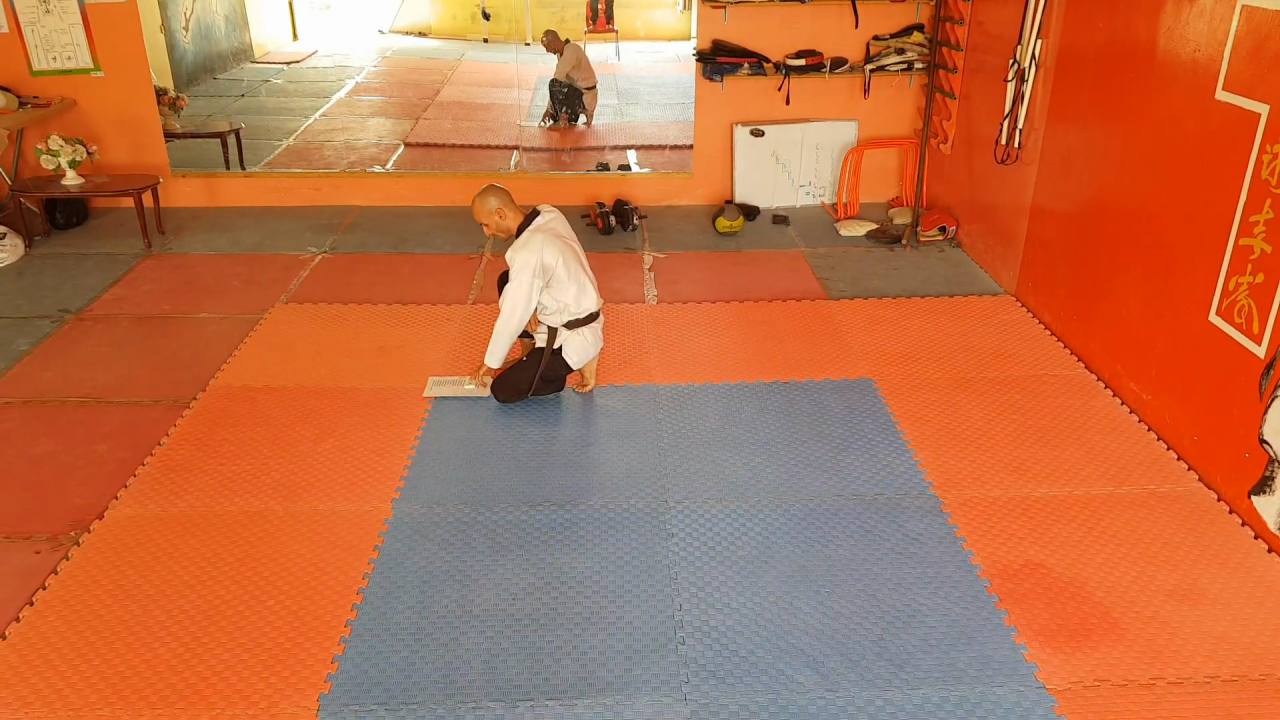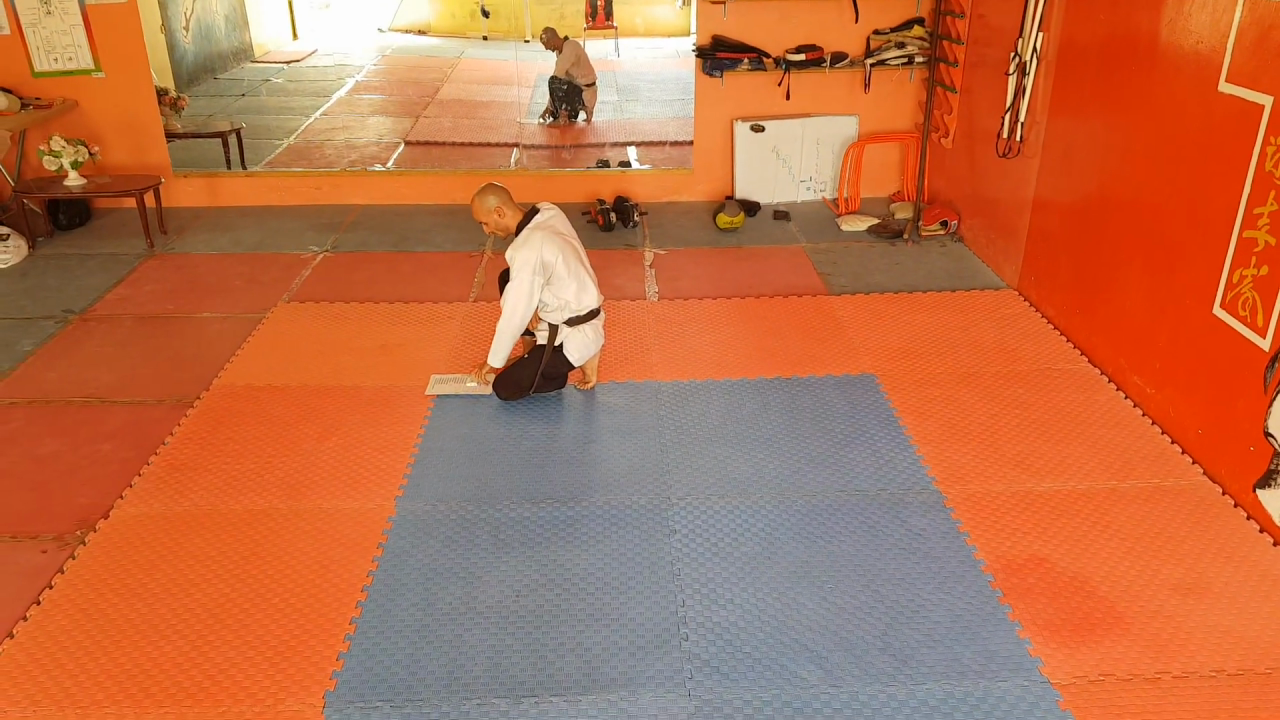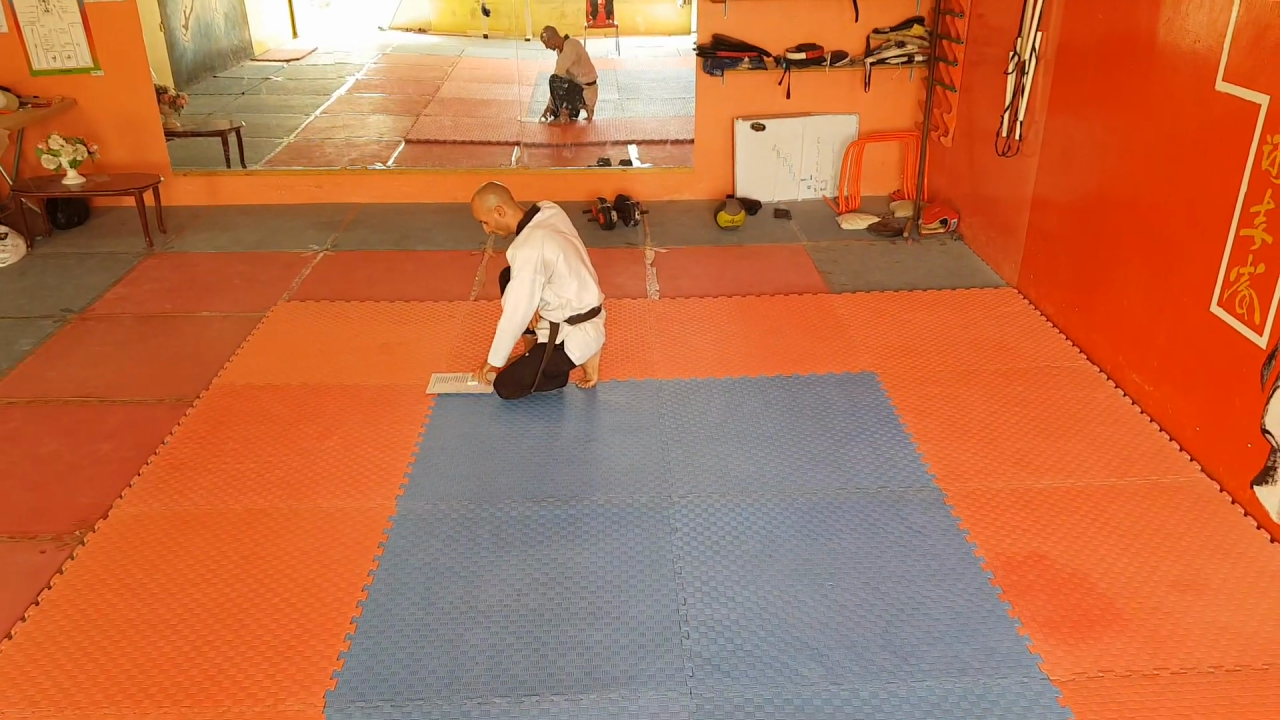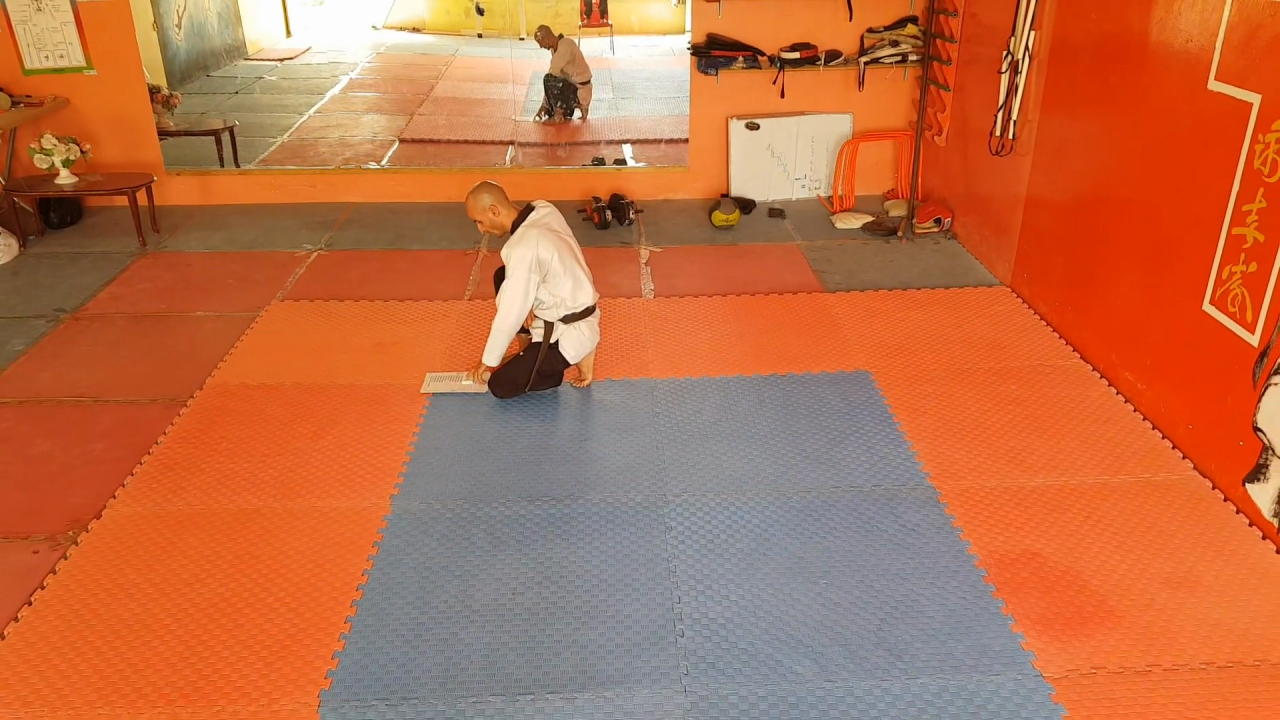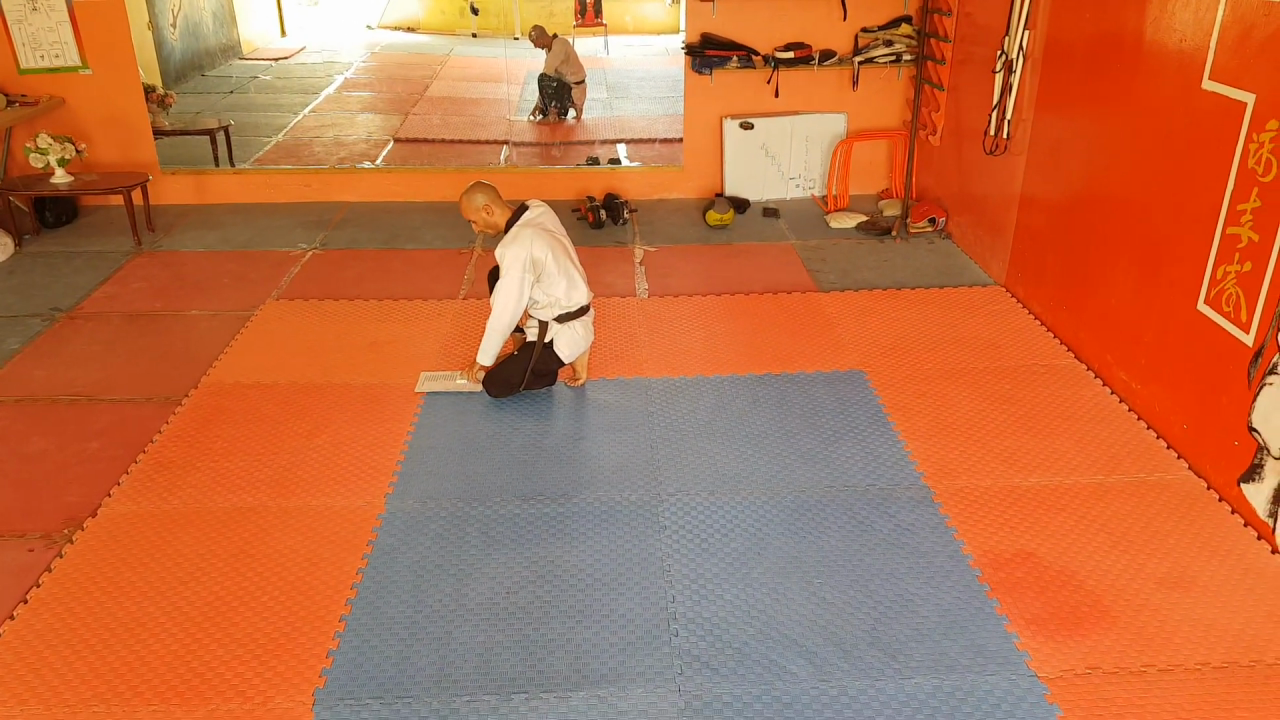
dt=0.3s
person 1, frame 1
left shoulder: (528, 252)
right shoulder: (548, 214)
left elbow: (512, 317)
left wrist: (490, 362)
right wrist: (529, 306)
left hip: (575, 339)
right hip: (578, 311)
left knee: (503, 391)
right knee: (507, 282)
left ankle: (578, 361)
right ankle: (530, 355)
person 1, frame 2
left shoulder: (528, 250)
right shoulder: (549, 212)
left elbow: (514, 316)
left wrist: (493, 362)
right wrist: (531, 304)
left hip: (575, 336)
right hip: (578, 309)
left knee: (505, 388)
right knee: (509, 280)
left ankle: (579, 357)
right ankle: (532, 353)
person 1, frame 3
left shoulder: (528, 249)
right shoulder: (549, 210)
left elbow: (515, 315)
left wrist: (494, 361)
right wrist: (532, 303)
left hip: (576, 334)
right hip: (580, 305)
left knee: (505, 387)
right knee: (509, 279)
left ankle: (581, 355)
right ankle: (533, 351)
person 1, frame 4
left shoulder: (523, 248)
right shoulder: (544, 209)
left elbow: (509, 315)
left wrist: (488, 361)
right wrist: (526, 302)
left hip: (570, 334)
right hip: (575, 306)
left knee: (500, 386)
right knee: (504, 278)
left ankle: (576, 355)
right ankle: (527, 350)
person 1, frame 5
left shoulder: (517, 248)
right shoulder: (538, 209)
left elbow: (504, 314)
left wrist: (482, 360)
right wrist: (519, 300)
left hip: (564, 332)
right hip: (568, 305)
left knee: (494, 385)
right knee: (498, 277)
left ankle: (569, 354)
right ankle: (522, 349)
